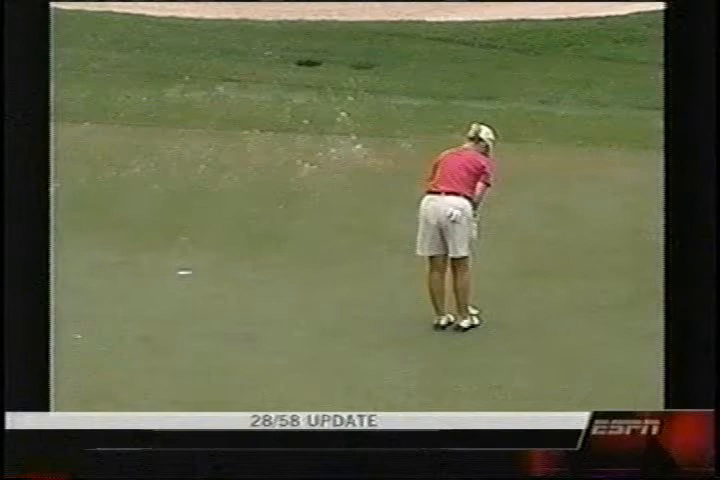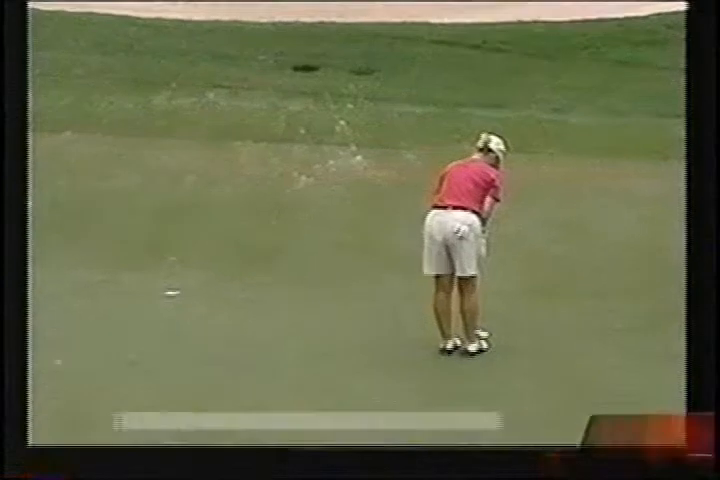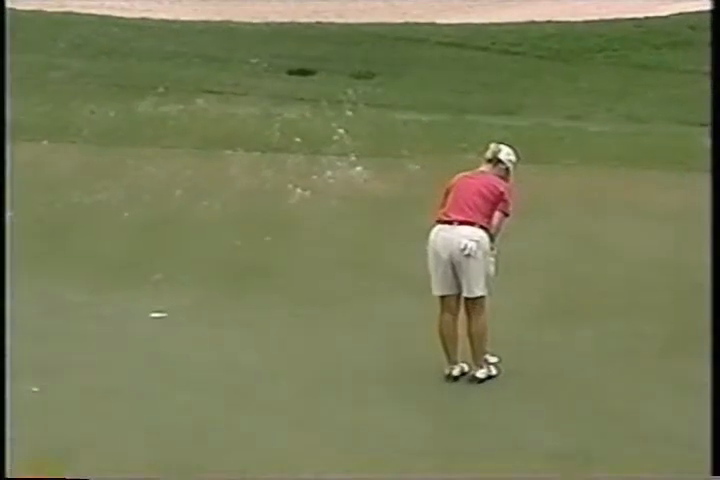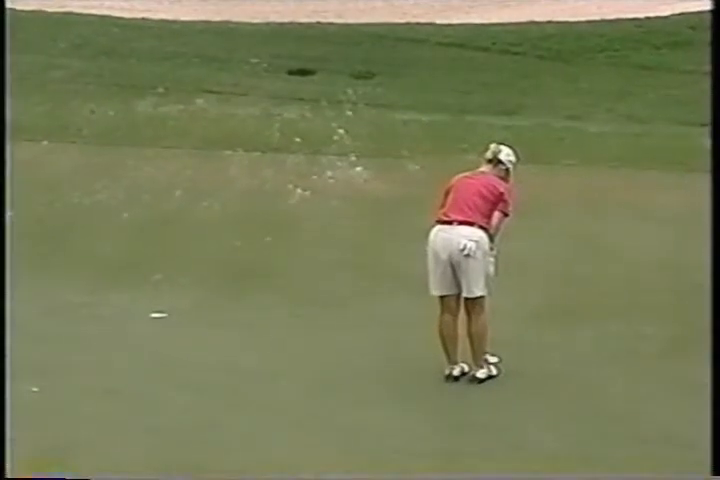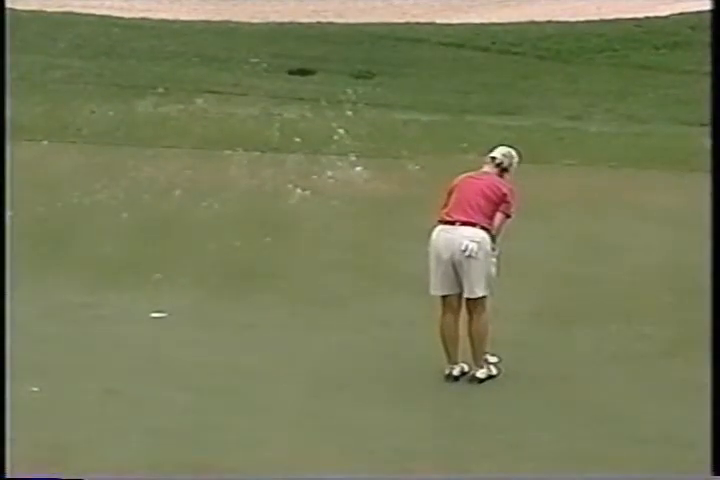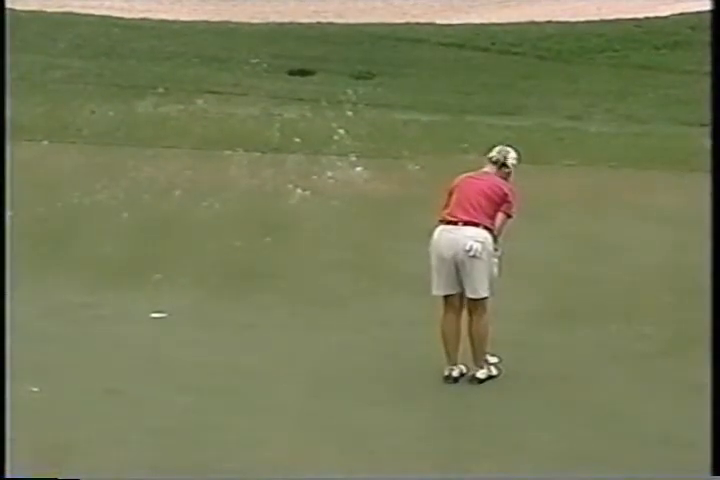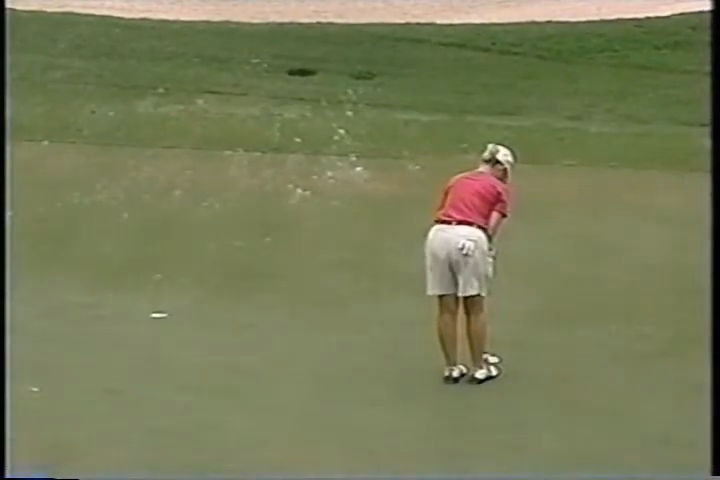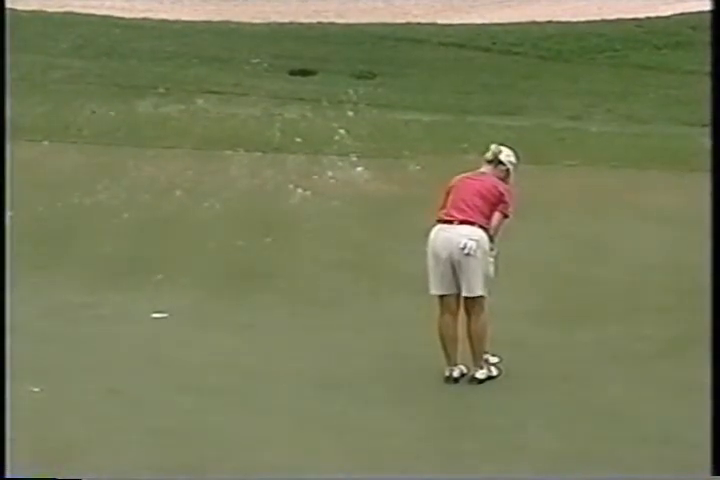
dt=0.4s
person 1, frame 1
left shoulder: (444, 155)
right shoulder: (484, 162)
right elbow: (477, 196)
right wrist: (471, 215)
left hip: (430, 204)
right hip: (457, 207)
left knee: (436, 267)
right knee: (461, 267)
left ankle: (440, 316)
right ankle: (464, 318)
person 1, frame 2
left shoulder: (451, 167)
right shoulder: (493, 175)
right elbow: (486, 211)
right wrist: (480, 231)
left hip: (436, 219)
right hip: (464, 223)
left knee: (442, 287)
right knee: (468, 287)
left ankle: (447, 340)
right ankle: (472, 341)
person 1, frame 3
left shoulder: (457, 179)
right shoulder: (502, 187)
right elbow: (495, 226)
right wrist: (488, 248)
left hip: (440, 235)
right hip: (471, 238)
left knee: (448, 308)
right knee: (476, 309)
left ankle: (453, 366)
right ankle: (480, 367)
person 1, frame 4
left shoulder: (457, 180)
right shoulder: (501, 188)
right elbow: (494, 227)
right wrist: (488, 249)
left hip: (439, 236)
right hip: (470, 239)
left knee: (448, 308)
right knee: (476, 309)
left ankle: (453, 366)
right ankle: (480, 367)
person 1, frame 5
left shoulder: (460, 180)
right shoulder: (505, 190)
right elbow: (495, 228)
right wrist: (490, 250)
left hip: (441, 236)
right hip: (472, 239)
left knee: (449, 308)
right knee: (477, 309)
left ankle: (453, 366)
right ankle: (480, 367)
person 1, frame 6
left shoulder: (460, 180)
right shoulder: (506, 189)
right elbow: (497, 228)
right wrist: (492, 249)
left hip: (444, 236)
right hip: (475, 239)
left knee: (451, 308)
right knee: (478, 310)
left ankle: (452, 367)
right ankle: (481, 368)
person 1, frame 7
left shoulder: (456, 180)
right shoulder: (500, 189)
right elbow: (492, 227)
right wrist: (486, 250)
left hip: (438, 236)
right hip: (469, 238)
left knee: (446, 309)
right knee: (475, 310)
left ankle: (452, 368)
right ankle: (480, 368)
person 1, frame 8
left shoulder: (458, 180)
right shoulder: (502, 189)
right elbow: (493, 228)
right wrist: (488, 249)
left hip: (440, 235)
right hip: (470, 238)
left knee: (447, 309)
right knee: (475, 310)
left ankle: (452, 368)
right ankle: (480, 368)
